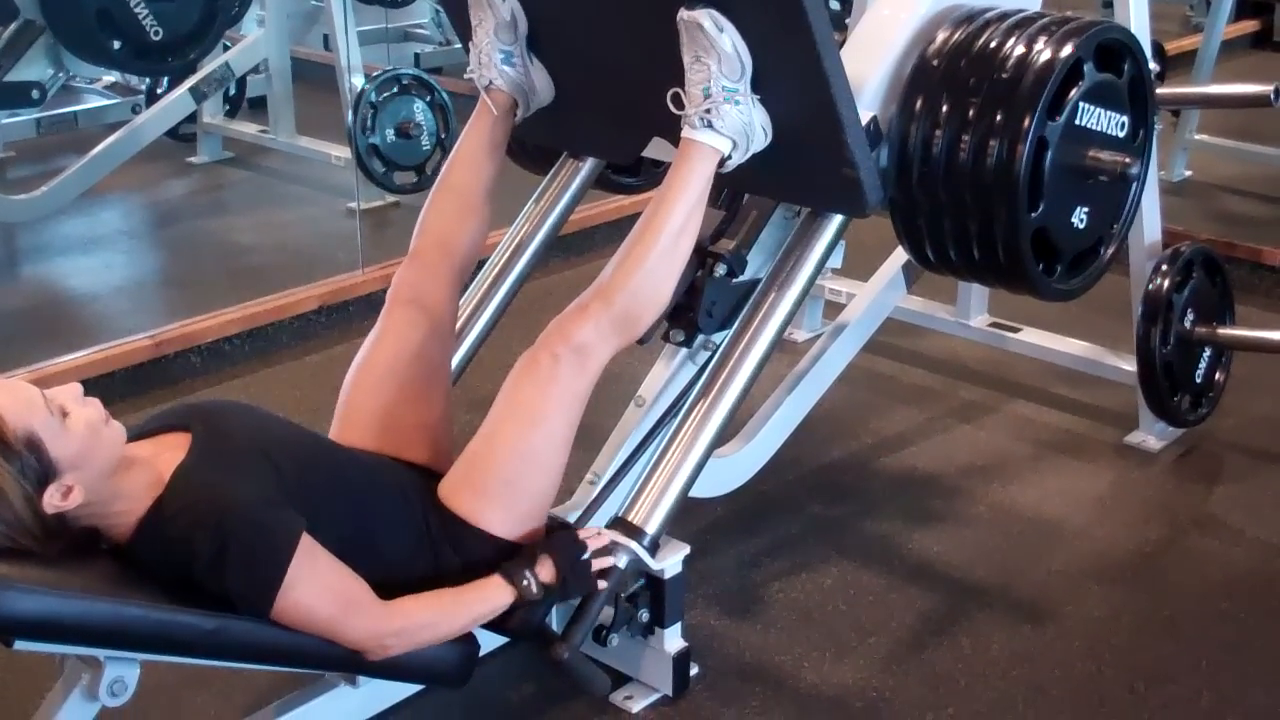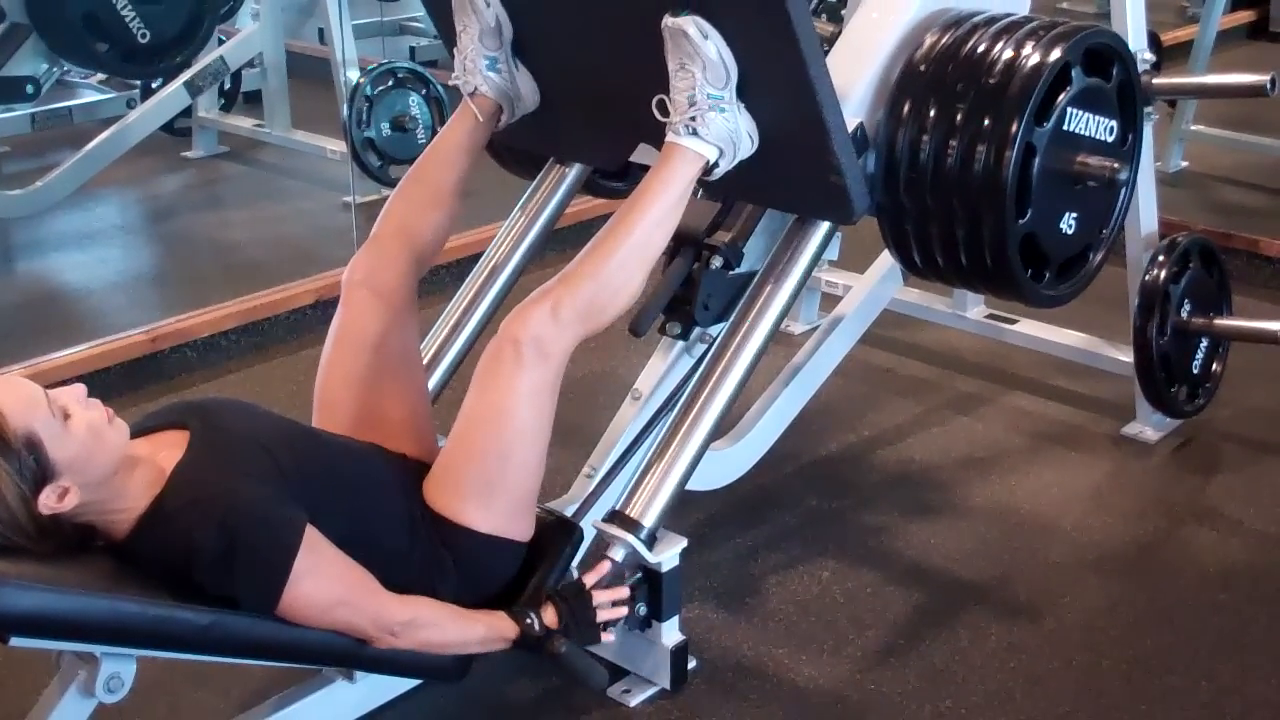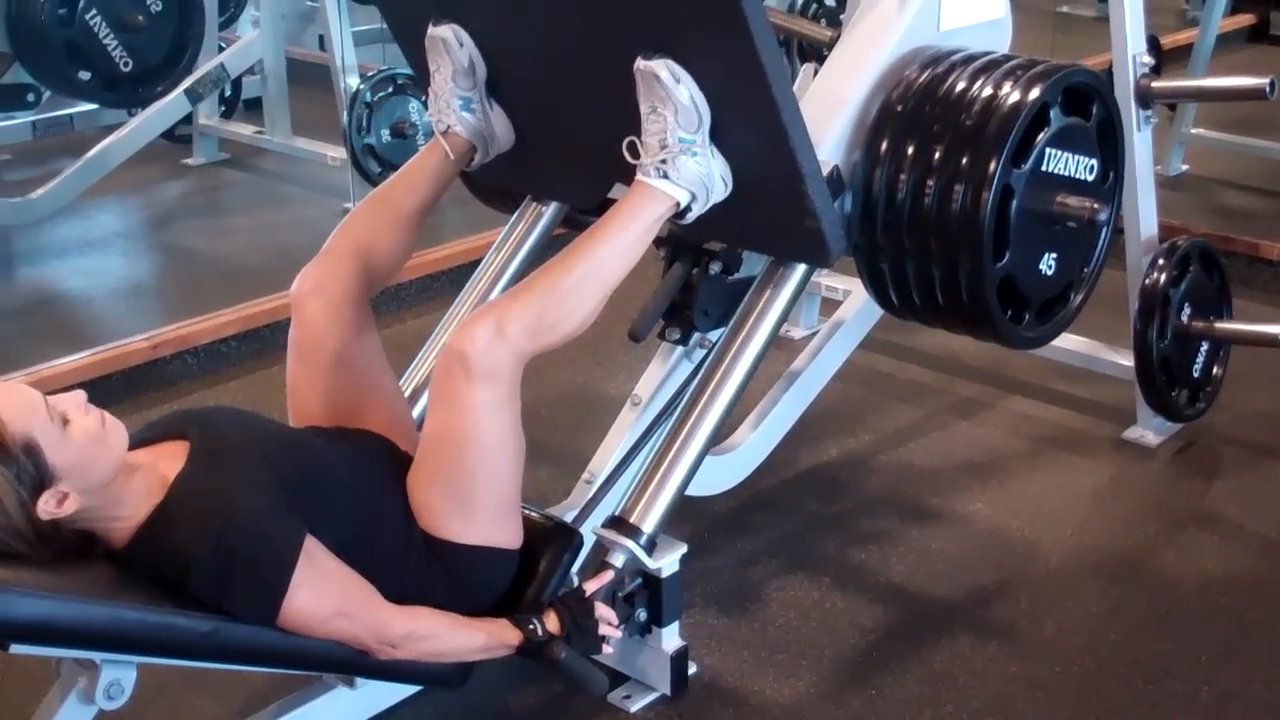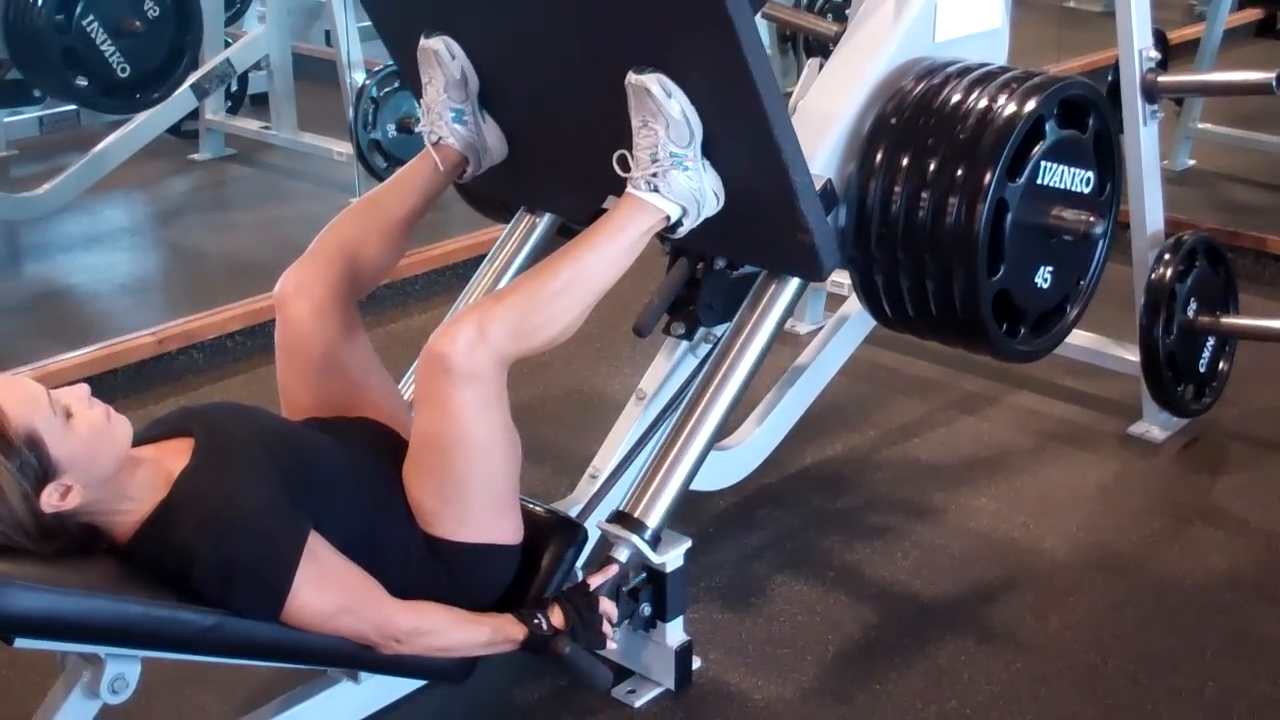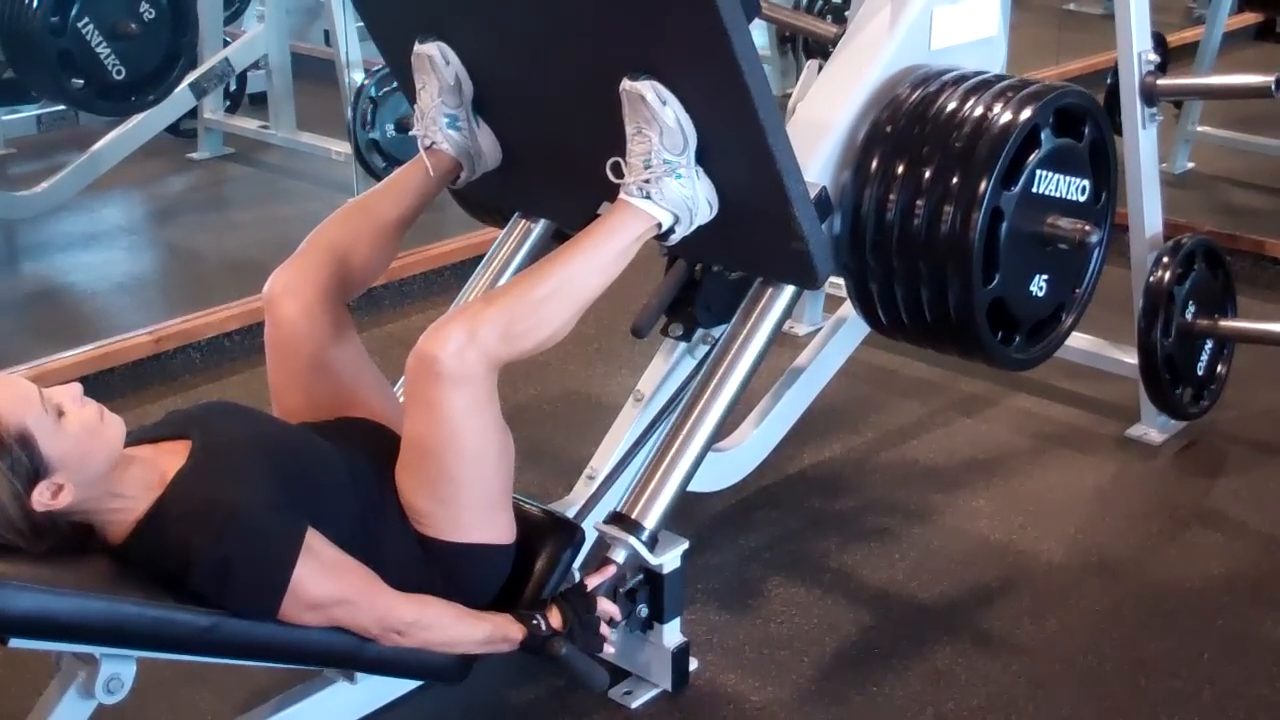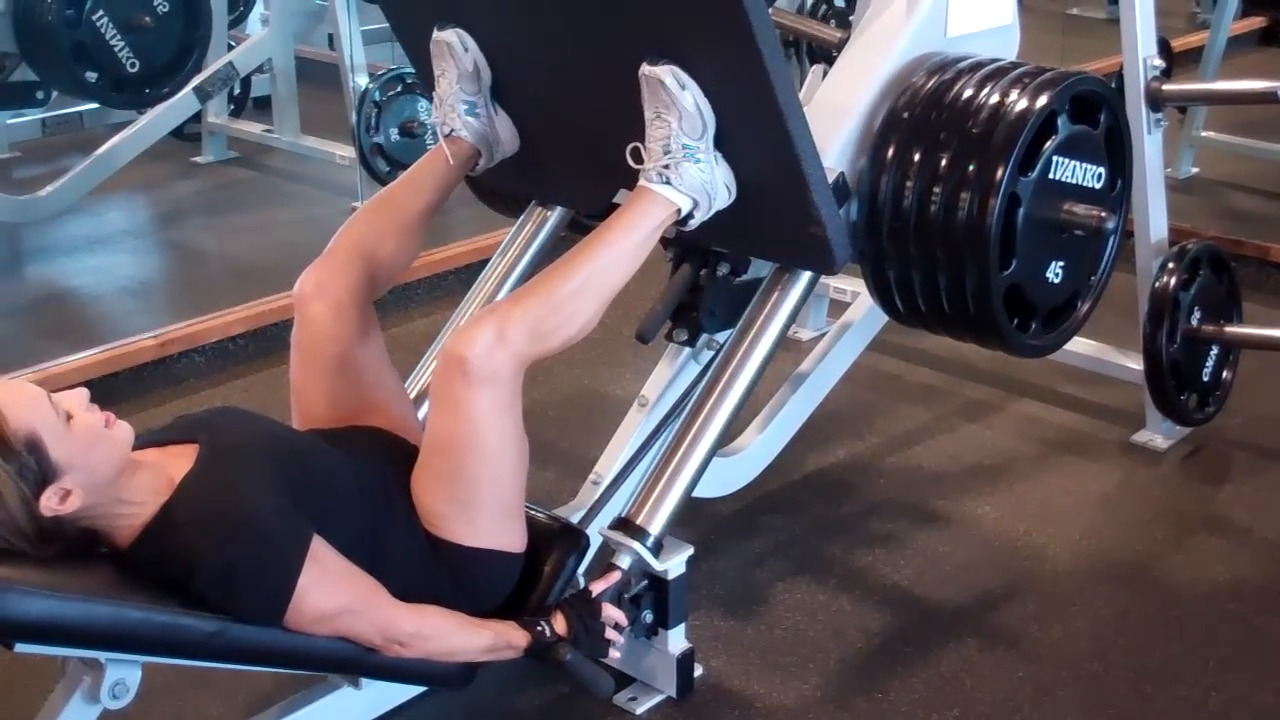
dt=0.5s
person 1, frame 1
left shoulder: (131, 463)
right shoulder: (217, 524)
right elbow: (377, 634)
right wrist: (530, 579)
left hip: (384, 483)
right hip: (447, 548)
left knee: (424, 284)
right knee: (578, 336)
left ankle: (502, 93)
right ankle: (710, 136)
person 1, frame 2
left shoulder: (131, 461)
right shoulder: (218, 522)
right elbow: (386, 623)
right wrist: (543, 622)
left hip: (378, 481)
right hip: (446, 553)
left knee: (376, 277)
right knee: (536, 329)
left ankle: (485, 101)
right ankle: (694, 143)
person 1, frame 3
left shoulder: (130, 468)
right shoulder: (217, 532)
right elbow: (384, 633)
right wrist: (541, 632)
left hip: (371, 478)
right hip: (441, 562)
left knee: (325, 289)
right knee: (482, 346)
left ankle: (460, 135)
right ankle: (667, 184)
person 1, frame 4
left shoulder: (134, 467)
right shoulder: (220, 530)
right elbow: (388, 628)
right wrist: (546, 626)
right hip: (446, 560)
left knee: (308, 291)
right knee: (463, 347)
left ankle: (453, 148)
right ankle: (657, 198)
person 1, frame 5
left shoulder: (124, 470)
right shoulder: (218, 528)
right elbow: (388, 620)
right wrist: (545, 627)
right hip: (438, 559)
left knee: (297, 291)
right knee: (452, 351)
left ankle: (448, 152)
right ankle: (651, 203)
person 1, frame 6
left shoulder: (133, 472)
right shoulder: (223, 536)
right elbow: (393, 631)
right wrist: (551, 634)
right hip: (444, 564)
left knee: (327, 292)
right knee: (481, 350)
left ankle: (465, 142)
right ankle: (668, 192)
